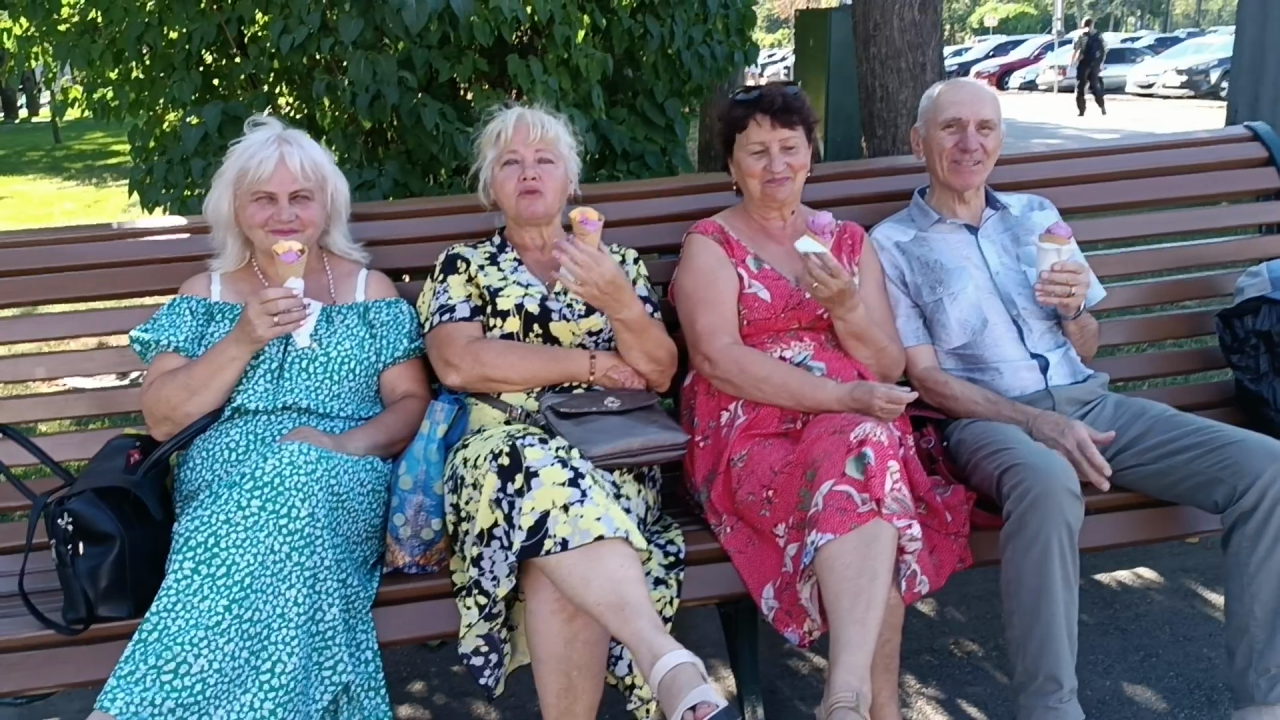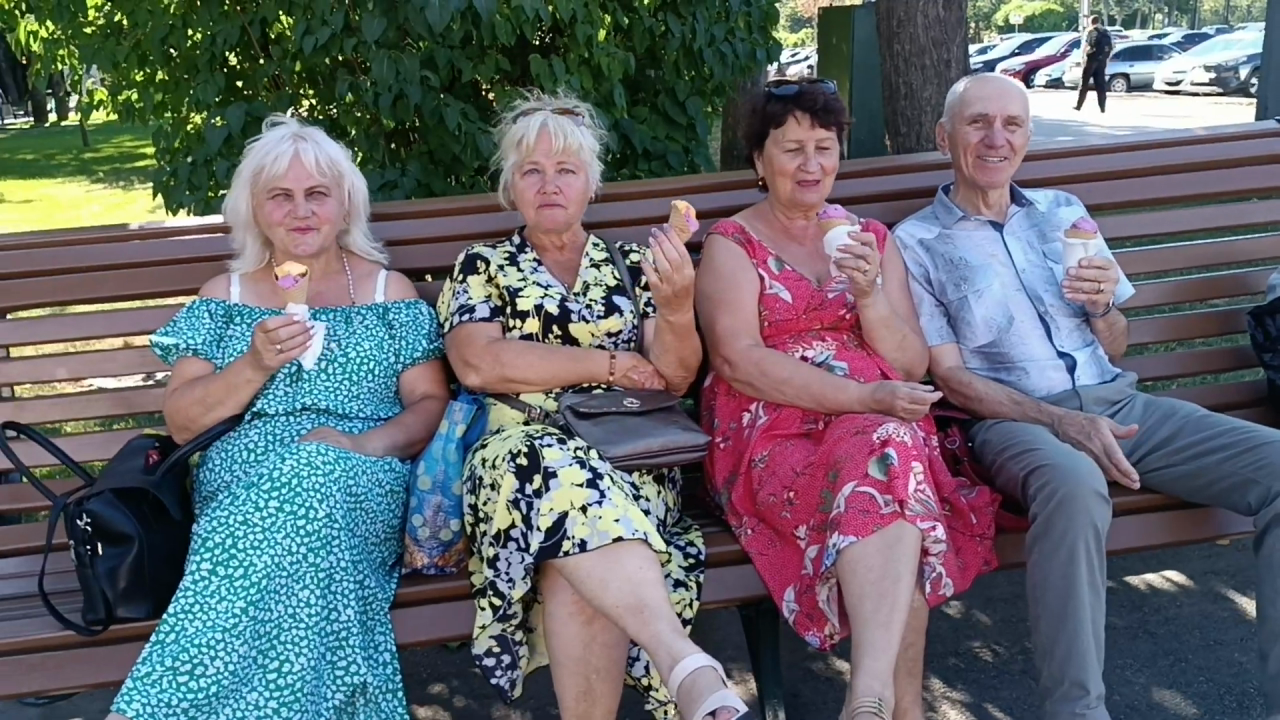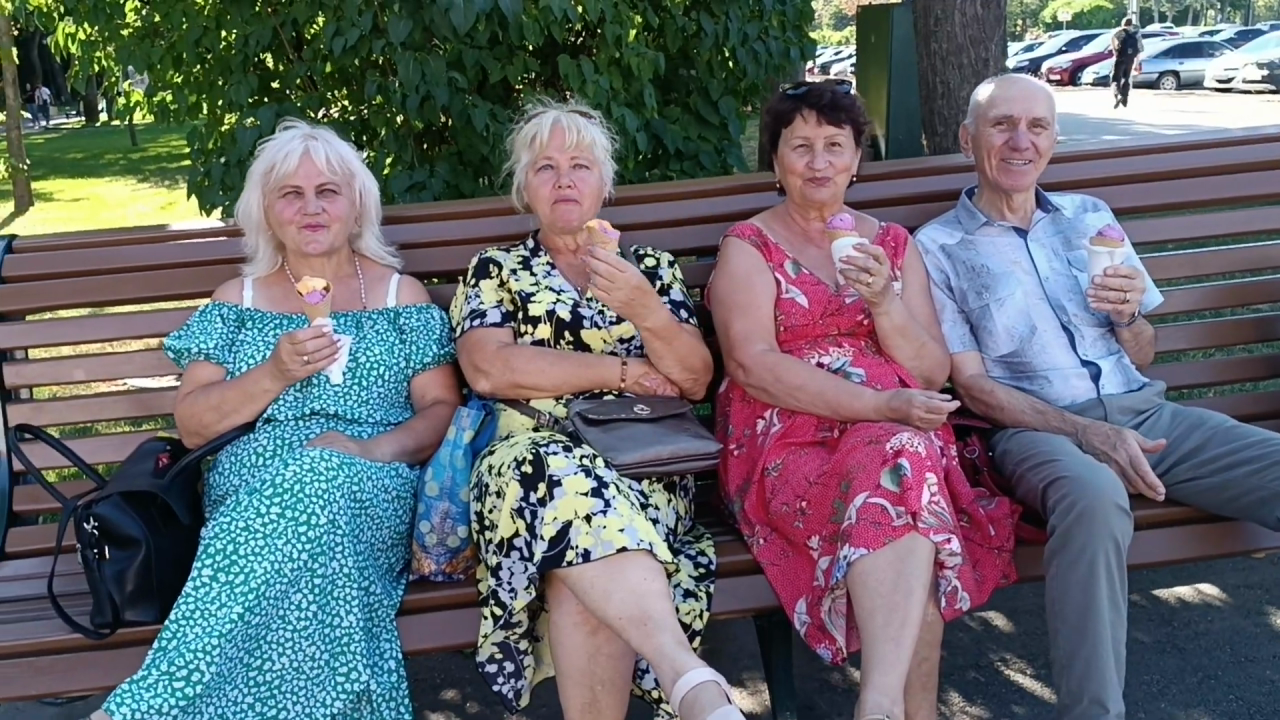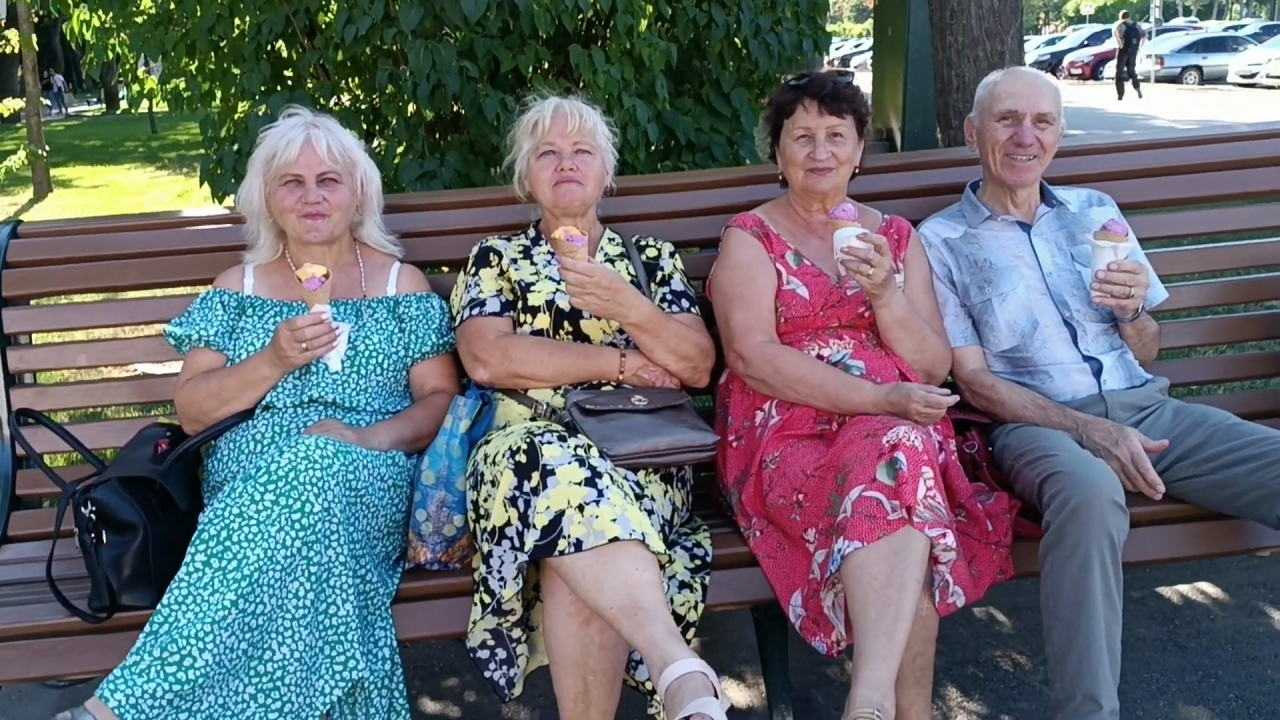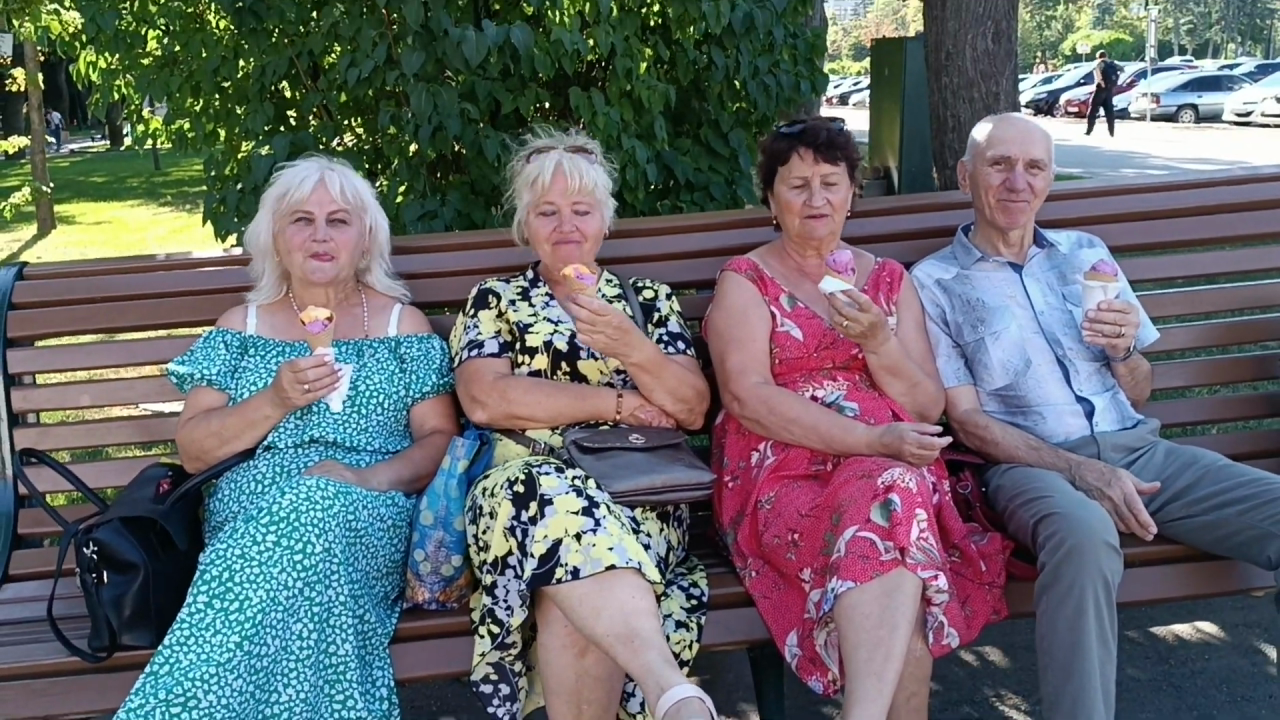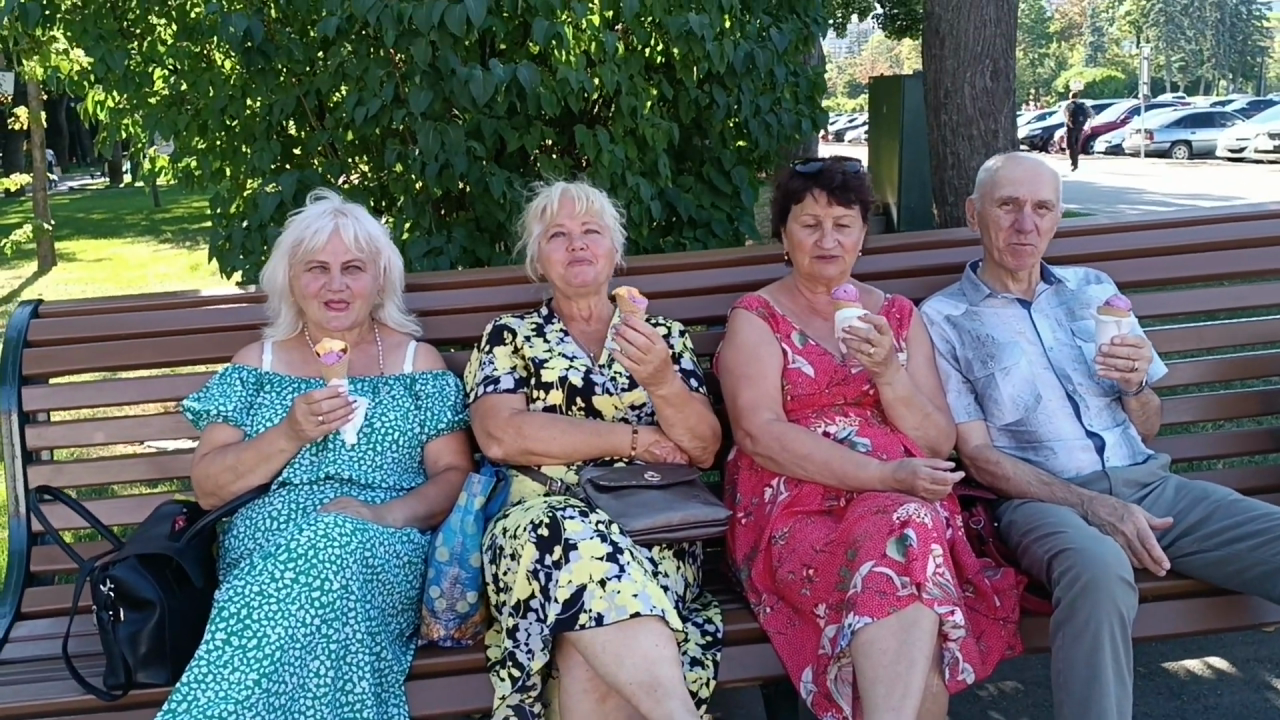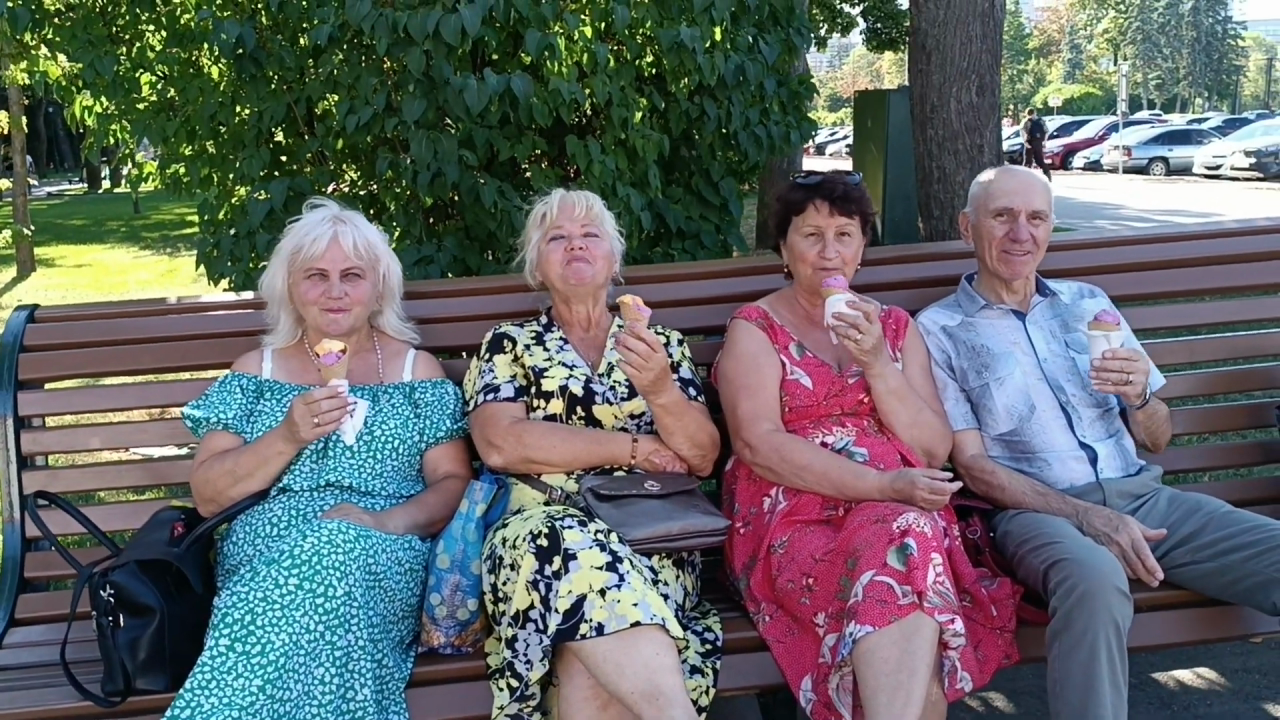
dt=0.7s
person 1, frame 1
left shoulder: (1037, 214)
right shoulder: (892, 244)
right elbow: (927, 377)
left wrist: (1075, 311)
right wrist: (1037, 422)
left hip: (1090, 402)
right hip: (987, 419)
right knee: (1049, 486)
person 1, frame 2
left shoulder: (1064, 211)
right shoulder: (915, 242)
right elbow: (950, 376)
left wrist: (1103, 308)
right wrist: (1062, 420)
left hip: (1118, 401)
right hip: (1013, 418)
right knee: (1073, 484)
person 1, frame 3
left shoulder: (1091, 216)
right shoulder: (938, 247)
right elbow: (972, 385)
left wrist: (1127, 317)
right wrist: (1086, 432)
left hip: (1145, 412)
right hip: (1036, 427)
right knee: (1095, 497)
person 1, frame 4
left shoulder: (1096, 210)
right shoulder: (942, 241)
right elbow: (974, 380)
left wrist: (1132, 311)
right wrist: (1089, 429)
left hip: (1145, 407)
right hip: (1039, 422)
right knee: (1089, 492)
person 1, frame 5
left shoulder: (1087, 252)
right shoulder: (934, 282)
left elbow: (1137, 395)
right elbow: (968, 420)
left wrist: (1124, 351)
right wrist: (1082, 470)
left hip: (1137, 449)
right hip: (1031, 464)
right knee: (1084, 534)
person 1, frame 6
left shoulder: (1094, 288)
right shoulder: (943, 319)
right elbow: (979, 455)
left wrist: (1135, 386)
right wrist: (1092, 505)
left hip: (1149, 483)
right hip: (1044, 499)
right knee: (1099, 569)
person 1, frame 7
left shoulder: (1088, 302)
right shoulder: (939, 329)
left elbow: (1156, 440)
right elbow: (973, 464)
left wrist: (1139, 396)
right wrist: (1087, 516)
left hip: (1141, 494)
right hip: (1037, 510)
right knee: (1095, 579)
person 2, frame 1
left shoulder: (850, 238)
right shoulder: (711, 243)
left elbow: (888, 367)
right elbow: (718, 360)
left wrist: (843, 306)
right wrist: (842, 395)
left hip: (853, 420)
right hip: (751, 429)
left knee: (862, 452)
right knee: (863, 457)
person 2, frame 2
left shoulder: (872, 237)
right shoulder: (731, 244)
left elbow: (911, 365)
right elbow: (739, 362)
left wrist: (868, 295)
right wrist: (864, 397)
left hip: (877, 421)
right hip: (772, 431)
left knee: (887, 451)
right knee: (884, 468)
person 2, frame 3
left shoulder: (893, 243)
right shoulder: (747, 247)
left elbow: (932, 374)
right elbow: (754, 368)
left wrist: (882, 302)
right wrist: (881, 407)
left hip: (895, 431)
right hip: (787, 440)
left knee: (899, 463)
right knee: (901, 474)
person 2, frame 4
left shoulder: (896, 234)
right shoulder: (749, 237)
left elbow: (933, 367)
right elbow: (753, 359)
left wrist: (885, 294)
right wrist: (879, 399)
left hip: (895, 424)
right hip: (787, 432)
left knee: (896, 457)
right knee: (895, 469)
person 2, frame 5
left shoulder: (889, 278)
right shoulder: (744, 280)
left elbow: (927, 408)
right elbow: (748, 399)
left wrist: (877, 340)
right wrist: (872, 441)
left hip: (887, 464)
right hip: (783, 473)
left knee: (892, 496)
right knee: (892, 511)
person 2, frame 6
left shoulder: (898, 314)
right shoulder: (756, 318)
left elbow: (938, 443)
right elbow: (760, 435)
left wrist: (887, 372)
right wrist: (884, 474)
left hip: (900, 499)
right hip: (795, 507)
left knee: (906, 532)
right knee: (903, 553)
person 2, frame 7
left shoulder: (895, 325)
right shoulder: (754, 327)
left elbow: (935, 451)
right elbow: (759, 446)
left wrist: (877, 364)
right wrist: (883, 485)
left hip: (898, 508)
right hip: (794, 516)
left knee: (905, 540)
right knee: (904, 553)
person 3, frame 1
left shoulder: (617, 262)
right shoulder: (463, 266)
left elbow: (658, 372)
right elbow: (458, 364)
left wrist: (620, 304)
right wrist: (590, 362)
right hip: (505, 451)
right knee: (537, 474)
right ankle: (672, 669)
person 3, frame 2
left shoulder: (631, 262)
right shoulder: (481, 266)
left elbow: (676, 377)
right elbow: (477, 365)
left wrist: (678, 307)
right wrist: (609, 365)
right hip: (523, 454)
left knee: (579, 569)
right knee: (559, 475)
right ankle: (690, 669)
person 3, frame 3
left shoulder: (650, 266)
right shoulder: (494, 270)
left elbow: (694, 380)
right elbow: (489, 370)
left wrist: (645, 312)
right wrist: (622, 371)
right hip: (533, 458)
left knee: (584, 549)
right knee: (564, 483)
person 3, frame 4
left shoulder: (651, 256)
right shoulder: (495, 257)
left elbow: (698, 366)
right elbow: (487, 359)
left wrist: (627, 307)
right wrist: (619, 361)
right hip: (532, 447)
left knee: (580, 568)
right knee: (557, 471)
person 3, frame 5
left shoulder: (649, 299)
right shoulder: (494, 300)
left elbow: (693, 408)
right elbow: (485, 401)
left wrist: (631, 349)
right wrist: (616, 402)
right hip: (529, 487)
left knee: (573, 597)
right knee: (552, 503)
person 3, frame 6
left shoulder: (663, 333)
right shoulder: (509, 335)
left elbow: (703, 448)
right elbow: (501, 436)
left wrist: (661, 381)
right wrist: (634, 438)
right hip: (547, 523)
right knee: (574, 544)
person 3, frame 7
left shoulder: (662, 342)
right shoulder: (508, 344)
left elbow: (702, 457)
right elbow: (501, 445)
left wrist: (660, 390)
right wrist: (634, 447)
right hip: (545, 531)
right knee: (573, 552)
person 4, frame 1
left shoulder: (371, 290)
right shoulder: (204, 295)
left elbow: (412, 403)
right elbow: (161, 418)
left wrist: (347, 445)
right wrist: (244, 340)
left hip: (342, 482)
right hip: (225, 479)
left knee: (295, 483)
right knee: (284, 517)
person 4, frame 2
left shoulder: (389, 290)
right shoulder: (223, 296)
left elbow: (431, 404)
right elbow: (180, 422)
left wrist: (367, 444)
right wrist: (256, 364)
left hip: (359, 484)
right hip: (244, 481)
left knee: (313, 479)
right knee: (292, 512)
person 4, frame 3
left shoulder: (401, 294)
right shoulder: (236, 300)
left elbow: (442, 410)
right elbow: (192, 425)
left wrist: (374, 449)
right wrist: (277, 373)
left hip: (370, 489)
right hip: (254, 489)
left knee: (321, 483)
right knee: (309, 513)
person 4, frame 4
left shoulder: (403, 283)
right shoulder: (237, 287)
left elbow: (441, 398)
right elbow: (191, 411)
left wrist: (373, 438)
right wrist: (274, 359)
left hip: (365, 481)
right hip: (250, 479)
left knee: (313, 467)
right knee: (294, 486)
person 4, frame 5
left shoulder: (402, 323)
right shoulder: (240, 326)
left elbow: (440, 439)
right elbow: (193, 451)
left wrist: (371, 479)
right wrist: (276, 402)
left hip: (367, 517)
right hip: (251, 512)
left knee: (317, 509)
person 4, frame 6
left shoulder: (418, 360)
right shoulder: (256, 363)
left elbow: (455, 476)
right elbow: (208, 489)
left wrist: (386, 515)
right wrist: (290, 434)
left hip: (380, 551)
right hip: (267, 549)
left knee: (335, 544)
right knee: (319, 559)
person 4, frame 7
left shoulder: (417, 368)
right shoulder: (255, 370)
left elbow: (454, 484)
right elbow: (207, 495)
left wrist: (387, 522)
right wrist: (288, 437)
left hip: (382, 558)
right hip: (265, 555)
left knee: (344, 551)
right knee: (327, 560)
